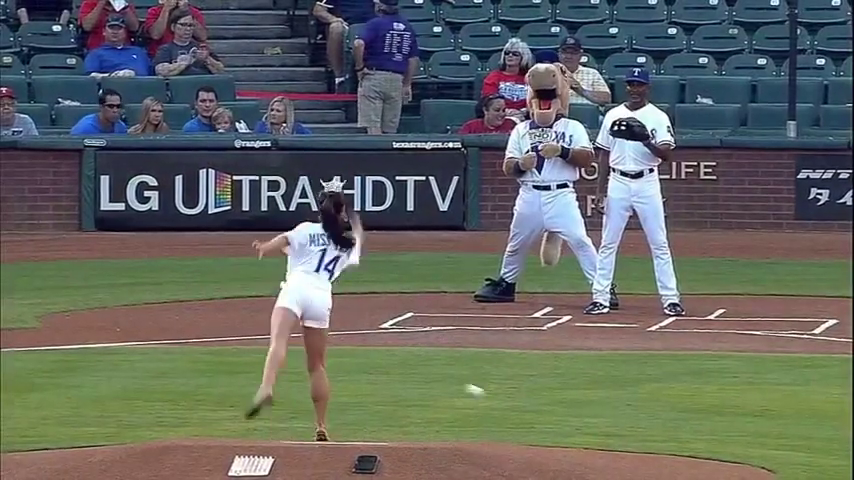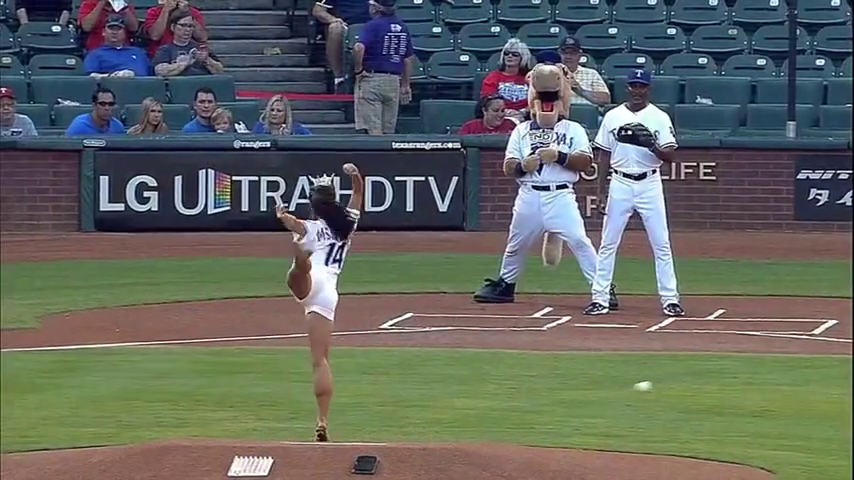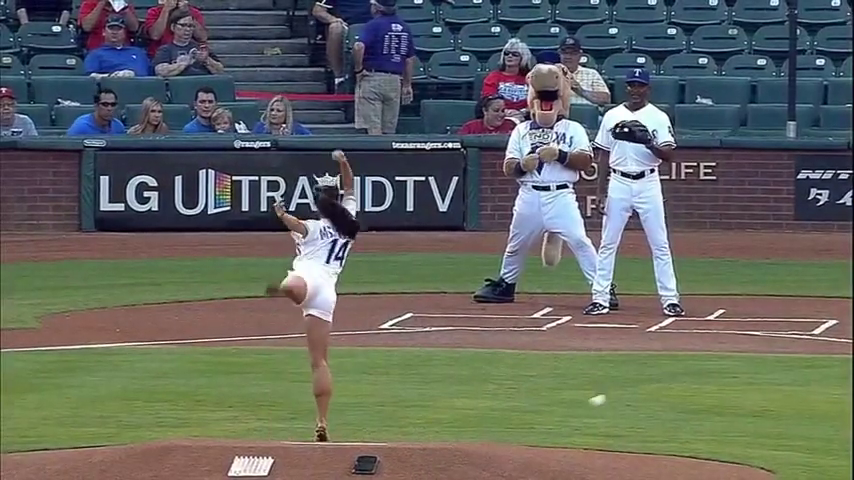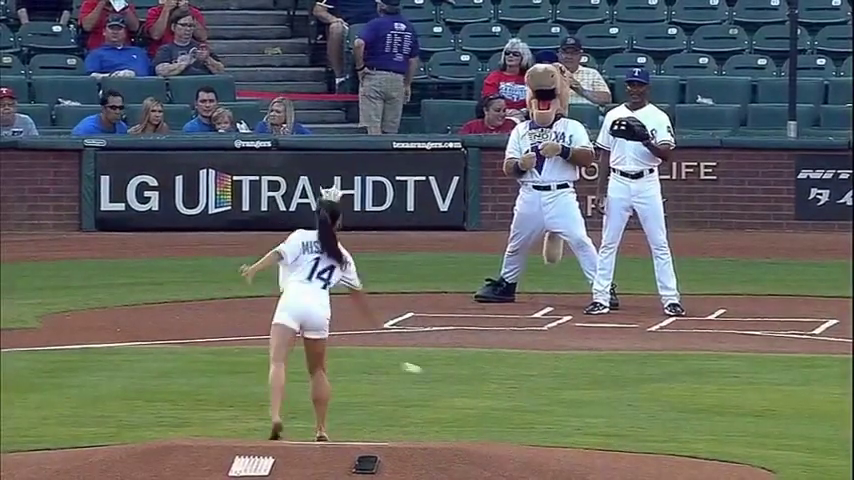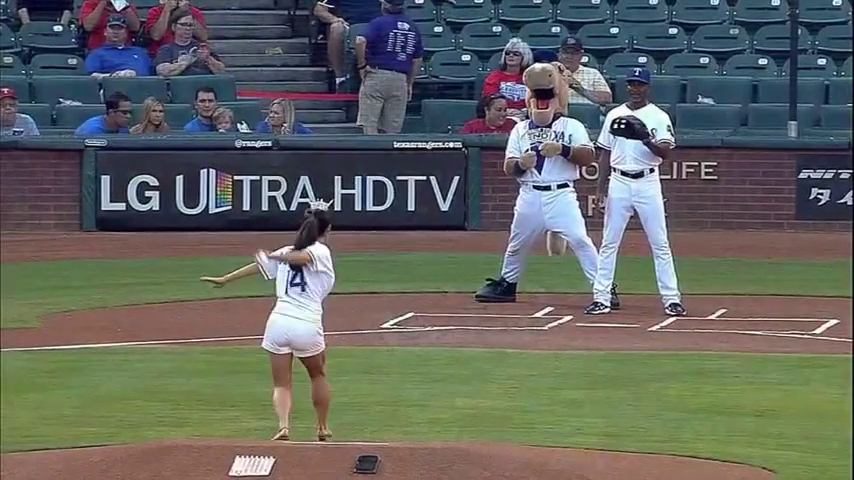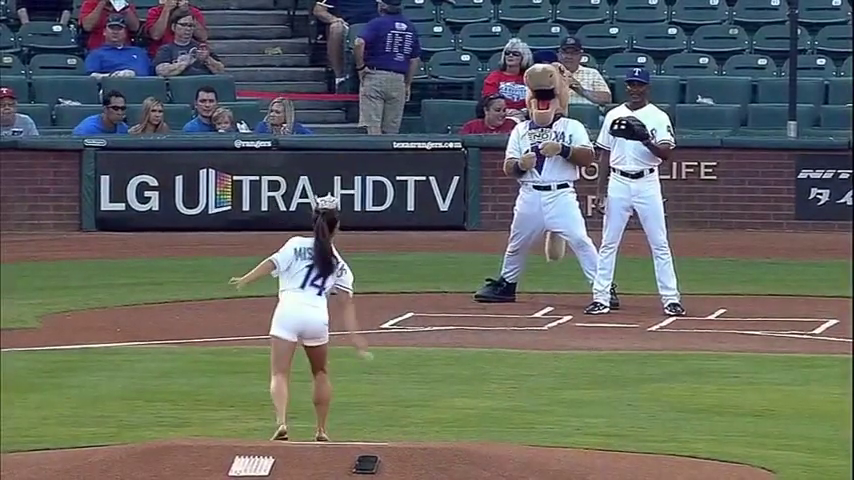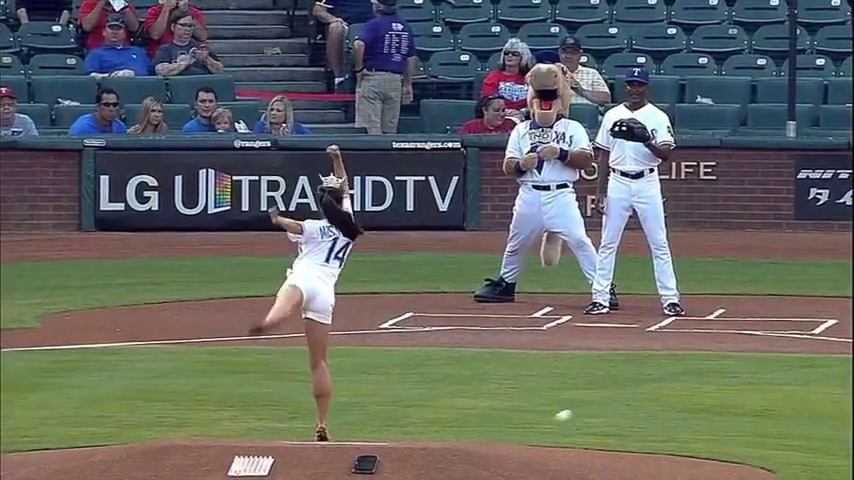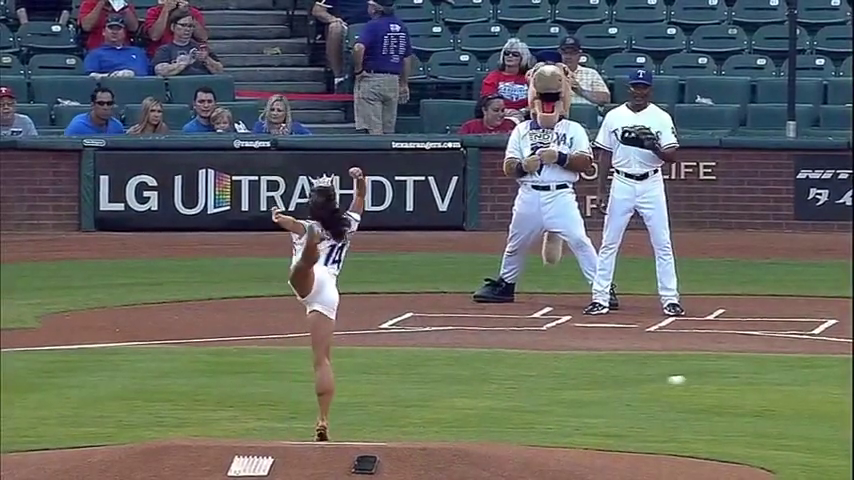
dt=0.2s
person 1, frame 1
left shoulder: (306, 230)
right shoulder: (348, 240)
left elbow: (285, 240)
left wrist: (264, 247)
right wrist: (359, 229)
left hip: (296, 291)
right hip: (321, 301)
left knee: (278, 342)
right knee: (317, 367)
left ankle: (265, 391)
right ankle: (321, 428)
person 1, frame 2
left shoulder: (311, 229)
right shoulder: (346, 225)
left elbow: (298, 225)
right elbow: (357, 196)
left wrist: (285, 217)
right wrist: (356, 176)
left hip: (309, 283)
right hip: (328, 294)
right knee: (320, 361)
left ankle: (302, 261)
right ankle: (323, 424)
person 1, frame 3
left shoulder: (316, 226)
right shoulder: (348, 225)
left elbow: (297, 226)
right elbow: (348, 189)
left wrist: (283, 216)
right wrist: (343, 164)
left hip: (306, 278)
right hip: (327, 292)
right knee: (319, 361)
left ankle: (285, 288)
right ankle: (323, 424)
person 1, frame 4
left shoulder: (300, 237)
right shoulder: (342, 255)
left elbow: (278, 254)
right elbow: (356, 291)
left wrist: (252, 269)
right wrist: (369, 315)
left hip: (292, 303)
right hip: (318, 310)
left knee: (277, 361)
right knee: (318, 371)
left ankle: (275, 417)
right ankle: (321, 431)
person 1, frame 5
left shoulder: (285, 251)
right shoulder: (321, 253)
left elbow: (256, 266)
right elbow: (300, 257)
left wrist: (225, 279)
right wrist: (274, 255)
left hip: (279, 323)
right hip: (308, 327)
left knee: (281, 384)
right knee: (319, 376)
left ankle: (284, 426)
right ankle: (322, 429)
person 1, frame 6
left shoulder: (295, 245)
right shoulder: (340, 265)
left elbow: (271, 263)
right elbow: (346, 305)
left wrist: (245, 279)
right wrist: (356, 337)
left hip: (288, 312)
right hip: (316, 318)
left knee: (279, 375)
right knee: (320, 374)
left ankle: (281, 425)
right ankle: (320, 431)
person 1, frame 7
left shoulder: (312, 227)
right shoulder: (348, 227)
left elbow: (295, 227)
right elbow: (343, 188)
left wrist: (279, 219)
right wrist: (338, 159)
left hip: (301, 283)
right hip: (324, 296)
right knee: (318, 362)
left ankle: (269, 321)
right ankle: (322, 425)
person 1, frame 8
left shoulder: (308, 229)
right shoulder: (346, 226)
left elbow: (293, 225)
right elbow: (359, 200)
left wrist: (281, 219)
right wrist: (359, 179)
left hip: (311, 283)
right hip: (329, 294)
right knee: (322, 361)
right ankle: (323, 424)
person 2, frame 1
left shoulder: (658, 117)
right shoulder: (612, 115)
left elbow: (666, 154)
right elbow: (604, 154)
left wrist: (647, 142)
right wrist: (600, 189)
left hip: (647, 184)
right hip: (618, 184)
left knee: (659, 243)
right knee: (608, 243)
left ankle: (670, 298)
right ankle: (600, 298)
person 2, frame 2
left shoulder: (660, 117)
right shoulder: (612, 116)
left elbow: (670, 156)
right elbow: (605, 155)
left wrist: (652, 146)
right wrist: (601, 189)
left hip: (650, 185)
right hip: (620, 185)
left knee: (661, 244)
right knee: (608, 244)
left ankle: (670, 299)
right ankle: (599, 298)
person 2, frame 3
left shoulder: (659, 117)
right shoulder: (612, 116)
left elbow: (669, 155)
right elbow: (604, 155)
left wrist: (649, 144)
right wrist: (601, 189)
left hip: (648, 184)
right hip: (618, 184)
left knee: (660, 244)
right knee: (608, 243)
left ankle: (670, 299)
right ankle: (600, 299)
person 2, frame 4
left shoulder: (659, 117)
right shoulder: (612, 115)
left elbow: (666, 154)
right elbow: (605, 154)
left wrist: (646, 141)
right wrist: (600, 189)
left hip: (647, 184)
right hip: (618, 184)
left knee: (659, 243)
right knee: (608, 243)
left ankle: (670, 299)
right ankle: (600, 298)
person 2, frame 5
left shoulder: (659, 117)
right shoulder: (614, 115)
left elbow: (666, 152)
right elbow: (606, 154)
left wrist: (646, 139)
right wrist: (600, 188)
left hip: (648, 183)
right hip: (619, 183)
left knee: (660, 243)
right knee: (609, 243)
left ankle: (671, 298)
right ankle: (601, 298)
person 2, frame 6
left shoulder: (659, 117)
right shoulder: (613, 115)
left elbow: (666, 153)
right elbow: (605, 154)
left wrist: (647, 141)
right wrist: (600, 189)
left hip: (647, 184)
right hip: (618, 184)
left knee: (659, 243)
right knee: (608, 243)
left ankle: (670, 298)
right ankle: (600, 298)
person 2, frame 7
left shoulder: (658, 117)
right shoulder: (612, 115)
left elbow: (667, 154)
right elbow: (604, 155)
left wrist: (649, 144)
right wrist: (600, 190)
left hip: (647, 184)
right hip: (618, 184)
left knee: (659, 244)
right knee: (608, 243)
left ankle: (670, 299)
right ankle: (600, 299)
person 2, frame 8
left shoulder: (662, 118)
right shoulder: (614, 116)
left elbow: (671, 156)
right elbow: (605, 155)
left wrist: (654, 148)
right wrist: (601, 190)
left hip: (651, 186)
right hip: (621, 184)
left knee: (662, 244)
right knee: (609, 244)
left ankle: (670, 299)
right ankle: (600, 299)
person 3, frame 1
left shoulder: (572, 127)
right shoulder: (521, 129)
left elbow: (587, 158)
right elbow: (508, 167)
left wrist: (562, 150)
right wrist: (520, 164)
left hip: (560, 195)
right hip: (529, 195)
left knee: (579, 239)
right knee: (517, 243)
right ankle: (505, 284)
person 3, frame 2
left shoulder: (573, 129)
right shoulder: (521, 130)
left elbow: (586, 161)
right elbow: (508, 168)
left wrist: (559, 156)
right wrist: (522, 165)
left hip: (560, 196)
right hip: (528, 196)
left knee: (578, 240)
right knee: (516, 244)
right ankle: (504, 284)
person 3, frame 3
left shoulder: (573, 128)
right shoulder: (521, 130)
left elbow: (586, 160)
right elbow: (508, 168)
left wrist: (559, 154)
right wrist: (521, 165)
left hip: (560, 196)
right hip: (529, 196)
left knee: (578, 240)
right knee: (516, 244)
right ankle: (505, 285)
person 3, frame 4
left shoulder: (572, 126)
right shoulder: (521, 129)
left elbow: (588, 157)
right elbow: (508, 167)
left wrist: (562, 149)
right wrist: (520, 164)
left hip: (561, 196)
right hip: (529, 197)
left knee: (579, 240)
right knee: (517, 244)
right ankle: (505, 285)
person 3, frame 5
left shoulder: (571, 125)
right shoulder: (520, 128)
left elbow: (588, 156)
right elbow: (508, 167)
left wrist: (562, 149)
right wrist: (520, 164)
left hip: (560, 195)
right hip: (529, 196)
left knee: (579, 240)
right knee: (517, 243)
left ankle: (605, 289)
right ankle: (506, 284)
person 3, frame 6
left shoulder: (572, 126)
right shoulder: (521, 129)
left elbow: (587, 157)
right elbow: (508, 167)
left wrist: (562, 149)
right wrist: (520, 165)
left hip: (561, 196)
right hip: (529, 196)
left knee: (579, 240)
right knee: (517, 244)
right ankle: (505, 285)
person 3, frame 7
left shoulder: (572, 127)
right shoulder: (521, 130)
left elbow: (587, 159)
right elbow: (508, 166)
left wrist: (561, 153)
right wrist: (521, 165)
left hip: (560, 196)
right hip: (529, 196)
left knee: (579, 240)
right knee: (516, 244)
left ankle: (603, 289)
right ankle: (504, 285)
person 3, frame 8
left shoulder: (573, 129)
right shoulder: (521, 129)
left elbow: (586, 162)
right elbow: (508, 167)
left wrist: (559, 157)
right wrist: (523, 166)
left hip: (560, 196)
right hip: (528, 196)
left knee: (578, 241)
right knee: (516, 244)
right ankle: (504, 285)
person 4, frame 1
left shoulder: (376, 23)
right shoulder: (407, 26)
left elbow: (359, 44)
right elbow: (413, 59)
left wrist: (359, 67)
right wrist: (407, 84)
left hip: (373, 77)
right hip: (396, 80)
left knee: (373, 126)
right knee: (390, 130)
person 4, frame 2
left shoulder: (374, 25)
right shoulder: (402, 27)
left elbow: (359, 47)
right elbow: (409, 58)
left wrist: (358, 70)
right wrist: (405, 84)
left hip: (371, 79)
right hip: (393, 81)
left knee: (373, 128)
right knee: (388, 131)
person 4, frame 3
left shoulder: (374, 25)
right shoulder: (404, 27)
left elbow: (358, 47)
right elbow: (410, 59)
left wrist: (358, 69)
right wrist: (407, 84)
left hip: (372, 78)
right hip: (394, 81)
left knee: (373, 127)
right knee: (389, 131)
person 4, frame 4
left shoulder: (377, 23)
right shoulder: (409, 27)
left elbow: (358, 44)
right elbow: (414, 59)
left wrist: (360, 67)
right wrist: (407, 84)
left hip: (375, 77)
right hip: (397, 80)
left knee: (373, 127)
right knee: (391, 130)
person 4, frame 5
left shoulder: (379, 22)
right shoulder: (413, 27)
left elbow: (360, 41)
right elbow: (417, 60)
left wrist: (361, 65)
right wrist: (409, 84)
left hip: (377, 76)
right hip: (400, 80)
left knee: (369, 125)
right knee: (393, 129)
person 4, frame 6
left shoulder: (377, 23)
right shoulder: (410, 27)
left elbow: (359, 43)
right elbow: (415, 59)
left wrist: (360, 66)
right wrist: (407, 84)
left hip: (375, 77)
right hip: (398, 80)
left knee: (373, 126)
right knee: (392, 130)
person 4, frame 7
left shoulder: (375, 23)
right shoulder: (405, 26)
left elbow: (358, 45)
right elbow: (411, 58)
left wrist: (358, 68)
right wrist: (407, 84)
left hip: (373, 78)
right hip: (395, 80)
left knee: (373, 127)
right knee: (389, 130)
person 4, frame 8
left shoulder: (373, 25)
right shoulder: (401, 27)
left elbow: (358, 48)
right elbow: (407, 58)
left wrist: (358, 70)
right wrist: (404, 84)
left hip: (371, 79)
right hip: (393, 81)
left knee: (374, 129)
right knee: (388, 131)
